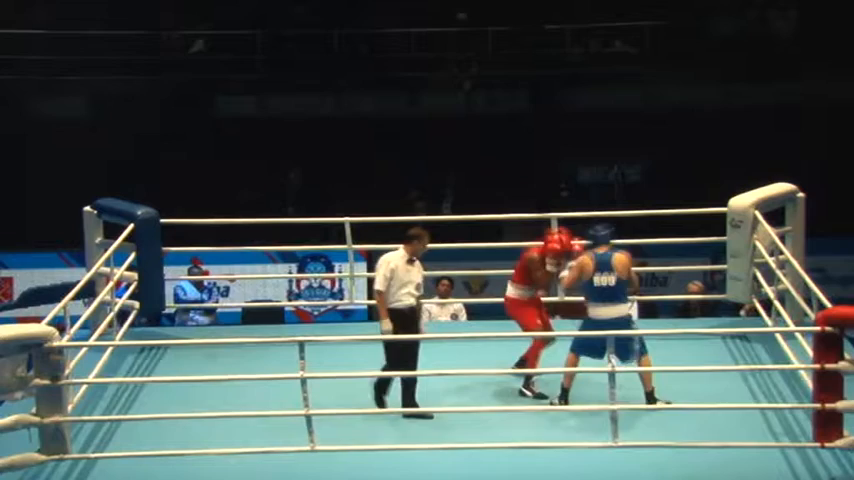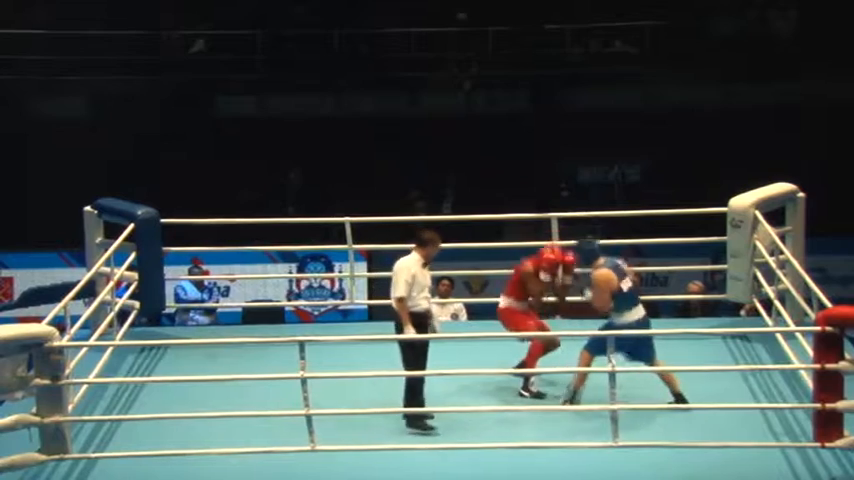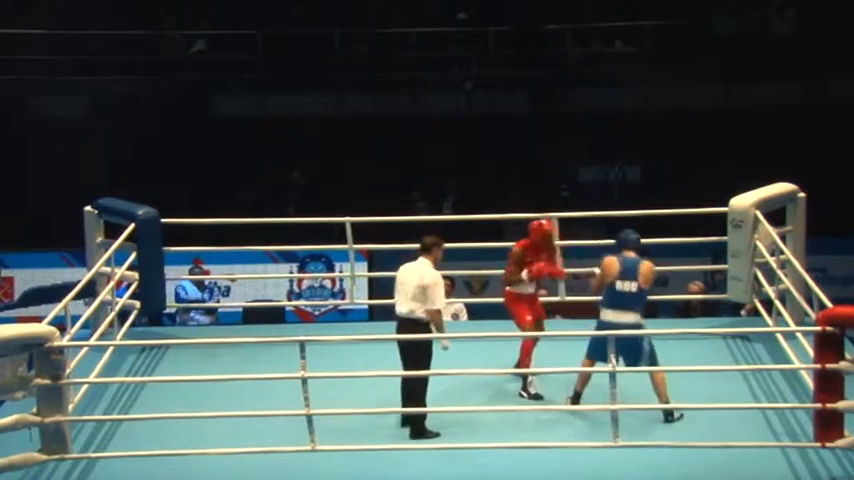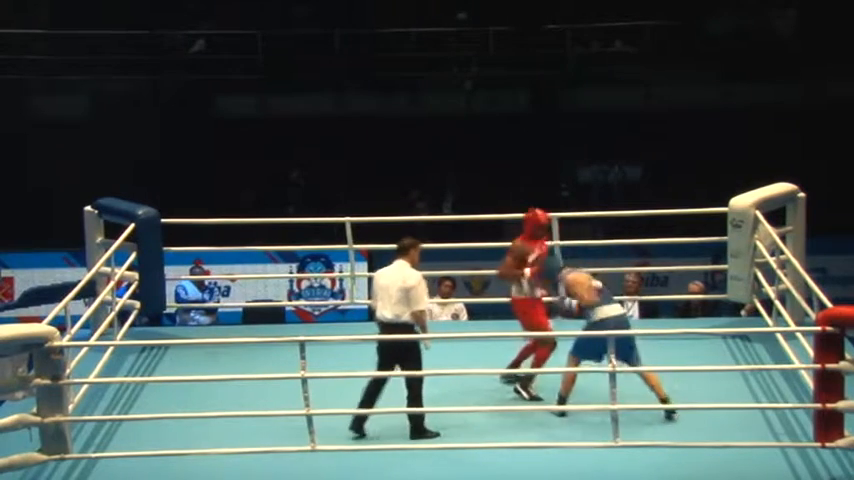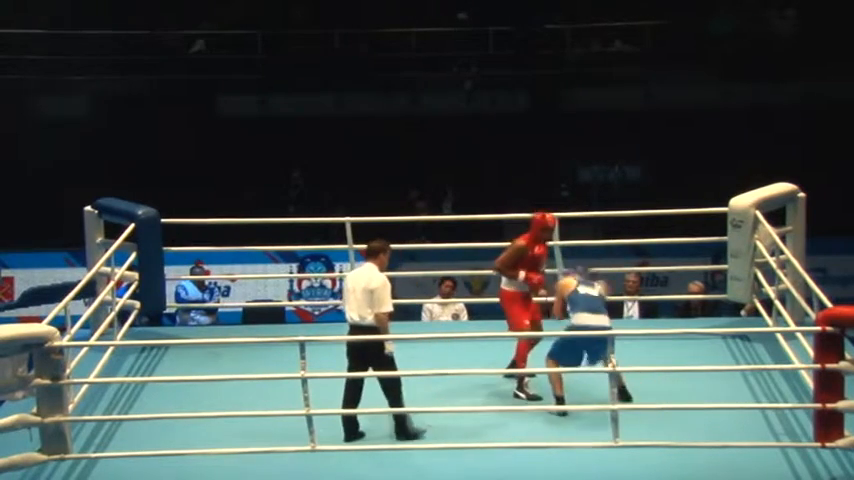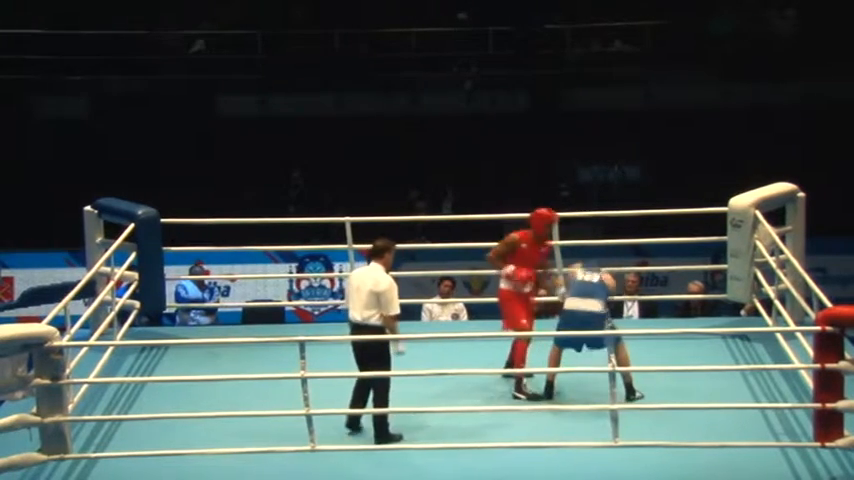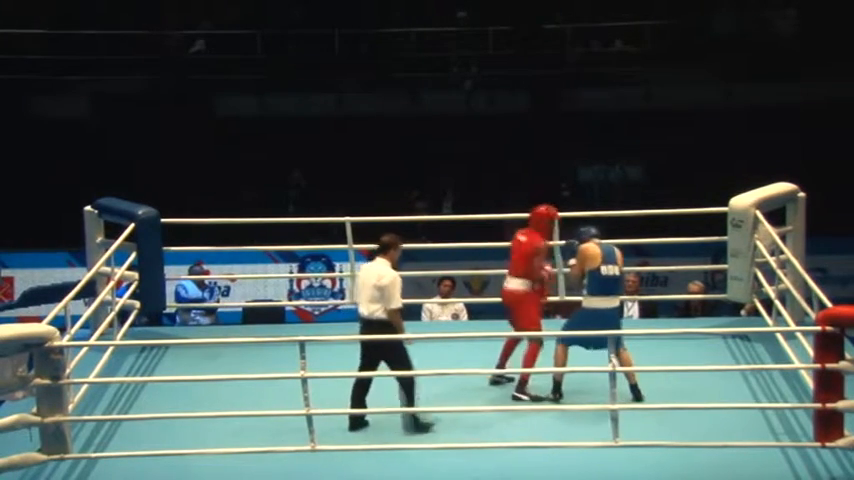
dt=0.5s
person 1, frame 1
left shoulder: (417, 265)
right shoulder: (389, 260)
right elbow: (379, 292)
left wrist: (419, 320)
right wrist: (384, 319)
left hip: (410, 316)
right hip: (394, 315)
left knee: (411, 364)
right knee: (394, 362)
left ankle: (409, 405)
right ankle: (380, 390)
person 1, frame 2
left shoulder: (423, 267)
right shoulder: (405, 265)
right elbow: (399, 299)
left wrist: (431, 320)
right wrist: (407, 326)
left hip: (421, 320)
right hip: (409, 321)
left knee: (419, 368)
right knee: (414, 369)
left ankle: (413, 409)
right ankle: (413, 416)
person 1, frame 3
left shoulder: (404, 269)
right shoulder: (432, 275)
right elbow: (434, 311)
right wrist: (442, 335)
left hip: (402, 325)
right hip: (419, 328)
left knee: (408, 374)
right knee: (419, 379)
left ankle: (406, 416)
right ankle: (417, 428)
person 1, frame 4
left shoulder: (380, 274)
right shoulder: (414, 276)
left elbow: (375, 307)
right elbow: (418, 312)
right wrist: (425, 335)
left hip: (386, 332)
right hip: (405, 333)
left knee: (379, 378)
right knee: (414, 382)
left ankle: (358, 421)
right ankle: (418, 429)
person 1, frame 5
left shoulder: (350, 276)
right shoulder: (379, 279)
left elbow: (347, 308)
right elbow: (382, 315)
right wrist: (387, 341)
left hip: (354, 334)
right hip: (372, 336)
left knee: (353, 383)
right knee: (391, 383)
left ankle: (350, 430)
right ankle: (403, 429)
person 1, frame 6
left shoulder: (355, 274)
right shoulder: (385, 281)
left elbow: (350, 304)
right elbow: (389, 317)
right wrist: (397, 341)
left hip: (356, 332)
right hip: (375, 335)
left knee: (365, 378)
right knee: (380, 384)
left ankle: (353, 421)
right ankle: (381, 433)
person 1, frame 7
left shoulder: (364, 269)
right shoulder: (390, 275)
right elbow: (392, 311)
right wrist: (402, 333)
left hip: (366, 327)
right hip: (383, 329)
left knee: (364, 374)
right knee: (405, 373)
left ankle: (356, 419)
right ankle: (412, 419)
person 2, frame 1
left shoulder: (552, 255)
right shoulder: (534, 256)
right elbow: (544, 286)
right wrist: (552, 262)
left hip: (531, 298)
right hip: (516, 300)
left knee: (547, 336)
right knee: (540, 337)
left ankle: (522, 364)
right ankle: (527, 385)
person 2, frame 2
left shoulder: (551, 269)
right shoulder: (528, 268)
left elbow: (561, 297)
right elbow: (537, 296)
left wrist: (567, 275)
right wrist: (546, 274)
left hip: (524, 310)
right hip: (508, 310)
left knee: (553, 342)
right knee: (540, 337)
left ankle: (522, 367)
right ankle: (527, 385)
person 2, frame 3
left shoulder: (549, 248)
right shoulder: (519, 250)
left elbow: (553, 269)
right elbow: (509, 280)
left wrist: (556, 272)
right wrist: (529, 273)
left hip: (531, 293)
right hip: (515, 295)
left knee: (538, 331)
right knee: (530, 332)
left ankle: (520, 366)
right ankle: (526, 385)
person 2, frame 4
left shoulder: (540, 244)
right shoulder: (520, 246)
left elbow: (544, 268)
right elbow: (503, 272)
left wrist: (541, 258)
right wrist: (528, 273)
left hip: (535, 298)
right hip: (524, 301)
left knee: (539, 340)
right knee: (549, 341)
left ankle: (510, 371)
right ankle: (525, 384)
person 2, frame 5
left shoulder: (540, 245)
right shoulder: (521, 244)
left elbow: (538, 272)
right elbow: (498, 266)
right wrist: (523, 276)
left hip: (524, 293)
right hip: (511, 294)
left knee: (537, 332)
right knee: (525, 334)
left ankle: (514, 367)
right ankle: (521, 386)
person 2, frame 6
left shoulder: (545, 246)
right shoulder: (516, 238)
left elbow: (541, 270)
right elbow: (492, 256)
right wrist: (509, 270)
left hip: (525, 293)
right hip: (510, 293)
left knee: (524, 332)
right knee: (524, 335)
left ankle: (510, 367)
right ankle: (519, 387)
person 2, frame 7
left shoulder: (520, 234)
right shoulder: (539, 243)
right elbow: (537, 273)
left wrist: (545, 270)
right wrist: (546, 274)
left hip: (510, 290)
right hip: (522, 293)
left knee: (518, 333)
right knee: (535, 340)
left ankle: (498, 373)
right ankle: (521, 389)
person 3, frame 1
left shoulder: (583, 260)
right shoulder: (622, 258)
left elbow: (565, 284)
right elbow: (634, 286)
left wrist: (568, 271)
left hip: (596, 319)
right hip: (621, 318)
left knee: (574, 352)
right knee: (642, 356)
left ankle: (563, 397)
right ankle: (651, 399)
person 3, frame 2
left shoulder: (599, 275)
right shoulder: (617, 261)
left elbow: (604, 306)
left wrist: (591, 296)
left hip: (623, 324)
right hip: (641, 319)
left knee: (587, 353)
right knee: (652, 362)
left ankle: (573, 397)
right ankle: (679, 398)
person 3, frame 3
left shoulder: (609, 262)
right shoulder: (648, 268)
left elbow: (596, 288)
left hip: (607, 323)
right hip: (633, 325)
left knee: (589, 359)
right knee: (653, 366)
left ankle: (575, 400)
right ankle: (667, 411)
person 3, frame 4
left shoulder: (571, 278)
right shoulder: (578, 275)
left elbow: (589, 300)
left wrist: (570, 303)
left hip: (602, 323)
right hip: (620, 318)
left knee: (574, 359)
right knee: (636, 365)
left ankle: (561, 405)
right ankle: (667, 406)
person 3, frame 5
left shoulder: (564, 283)
right shoulder: (601, 286)
left elbow: (557, 314)
left hip: (578, 328)
right hip: (603, 328)
left knee: (552, 360)
right knee: (606, 356)
left ankle: (560, 402)
right ankle: (623, 393)
person 3, frame 6
left shoulder: (575, 271)
right shoulder: (608, 278)
left hip: (570, 311)
right hip: (595, 313)
left knee: (558, 346)
right knee: (618, 345)
left ankle: (548, 390)
right ankle: (630, 391)
person 3, frame 7
left shoulder: (585, 248)
right shoulder: (616, 251)
left elbow: (575, 279)
left wrist: (573, 262)
left hip: (591, 309)
right hip: (613, 309)
left knee: (563, 343)
right knee: (618, 348)
left ankle: (557, 389)
right ankle: (636, 391)
